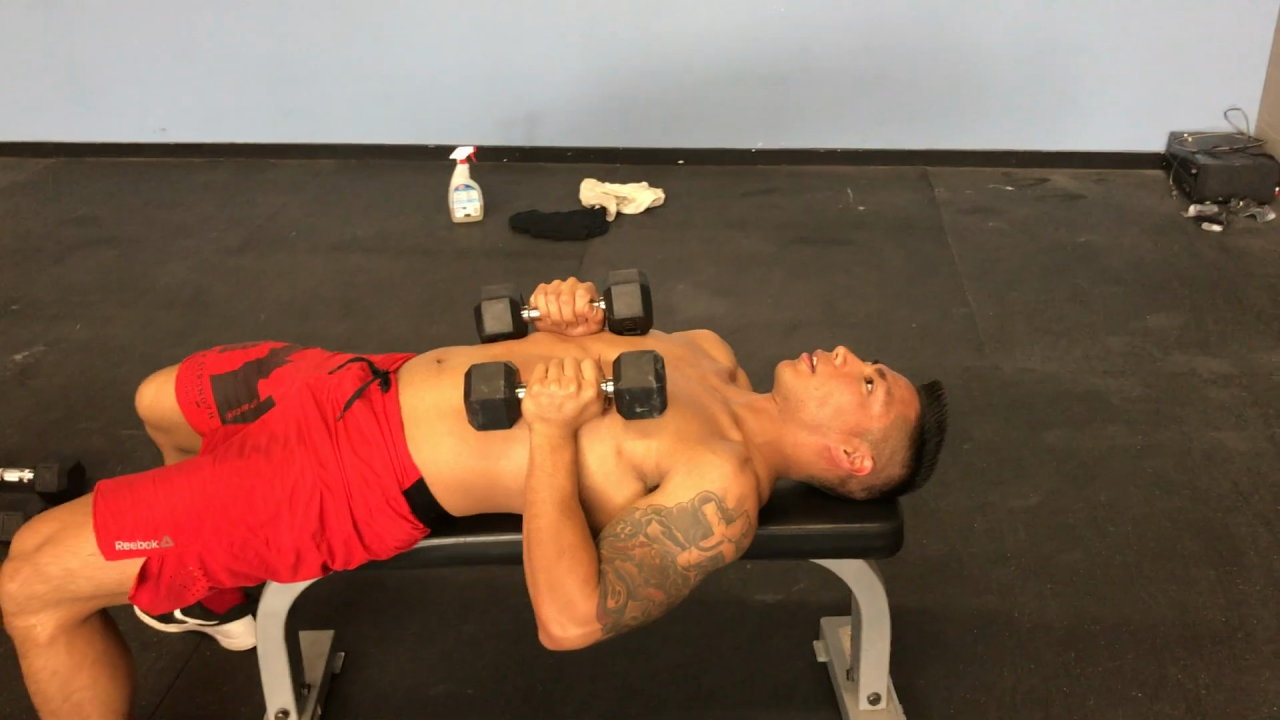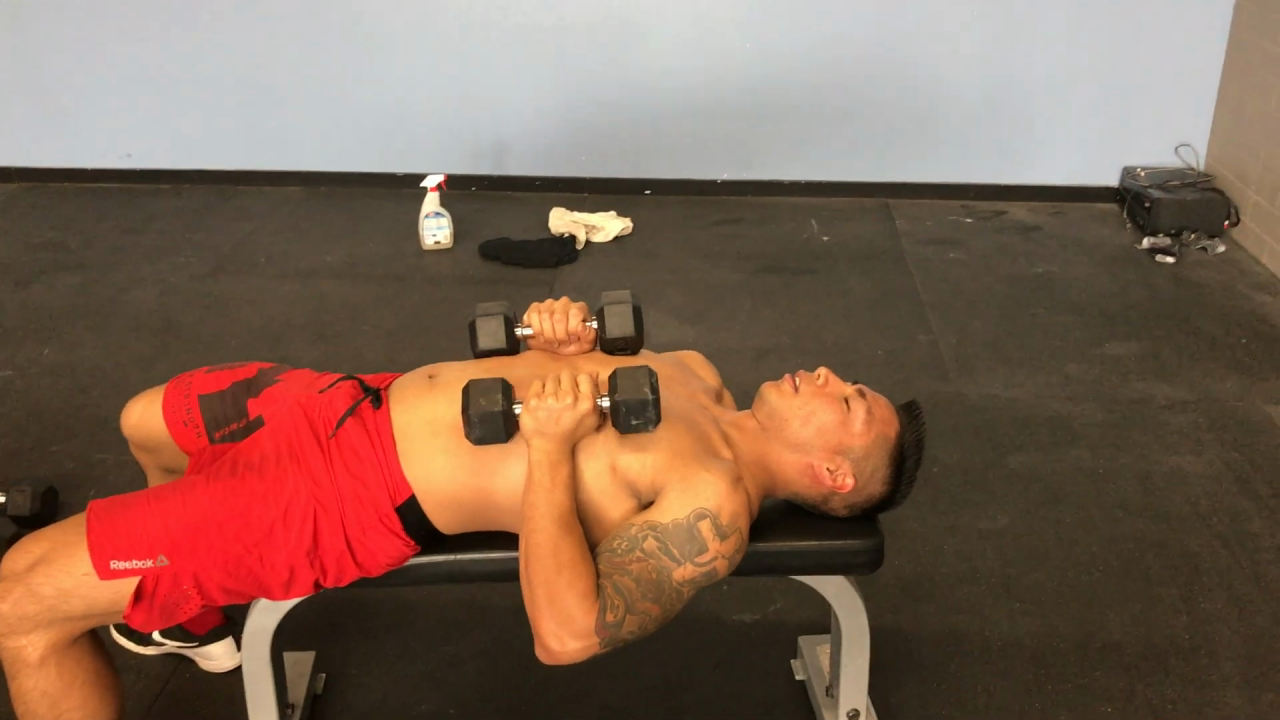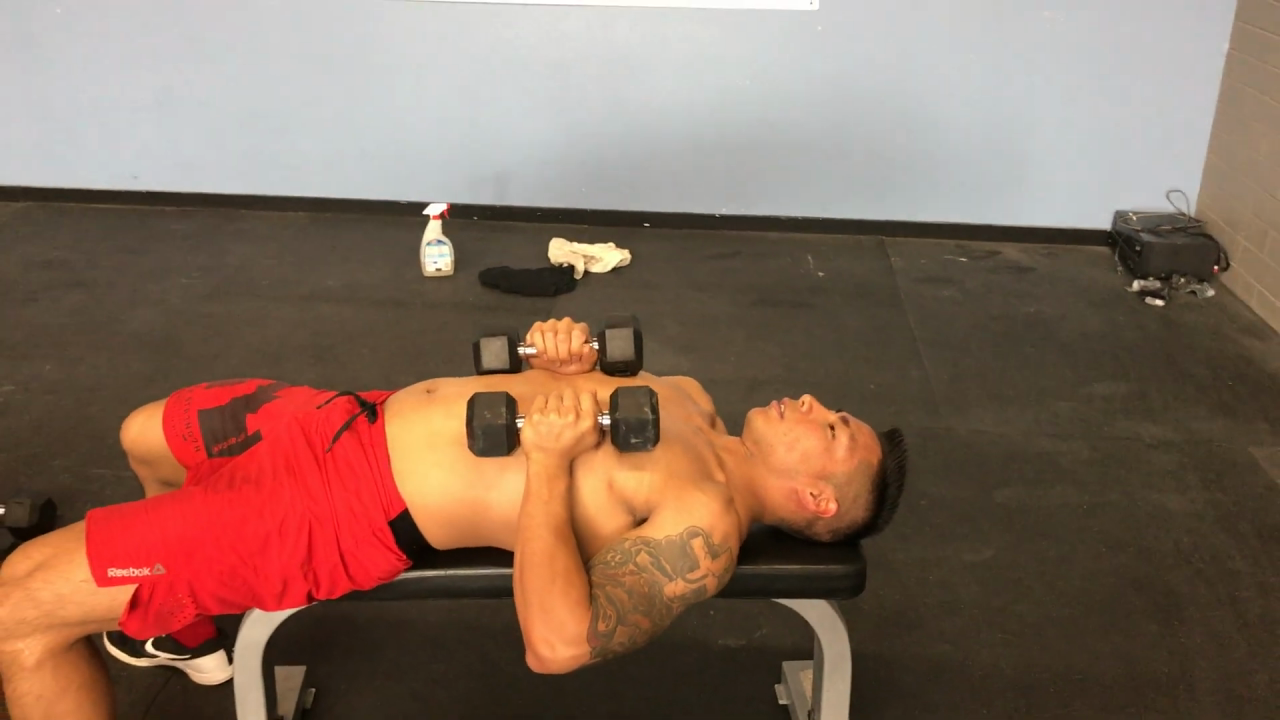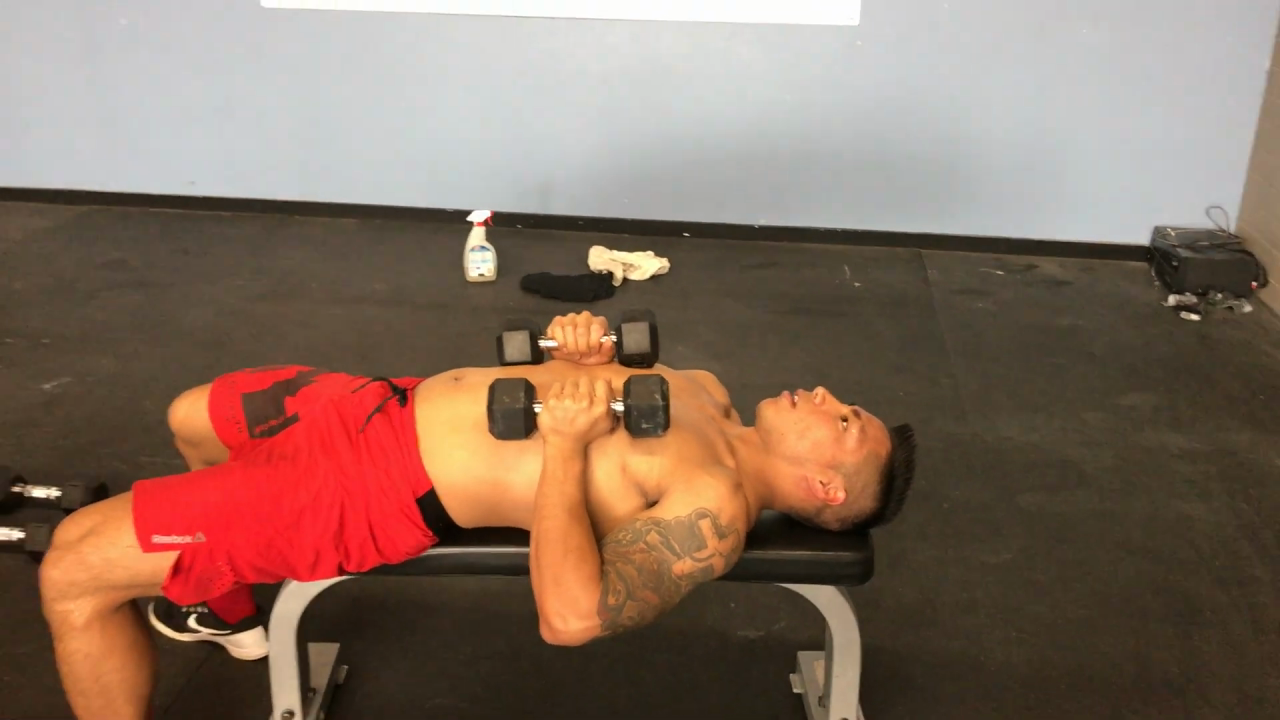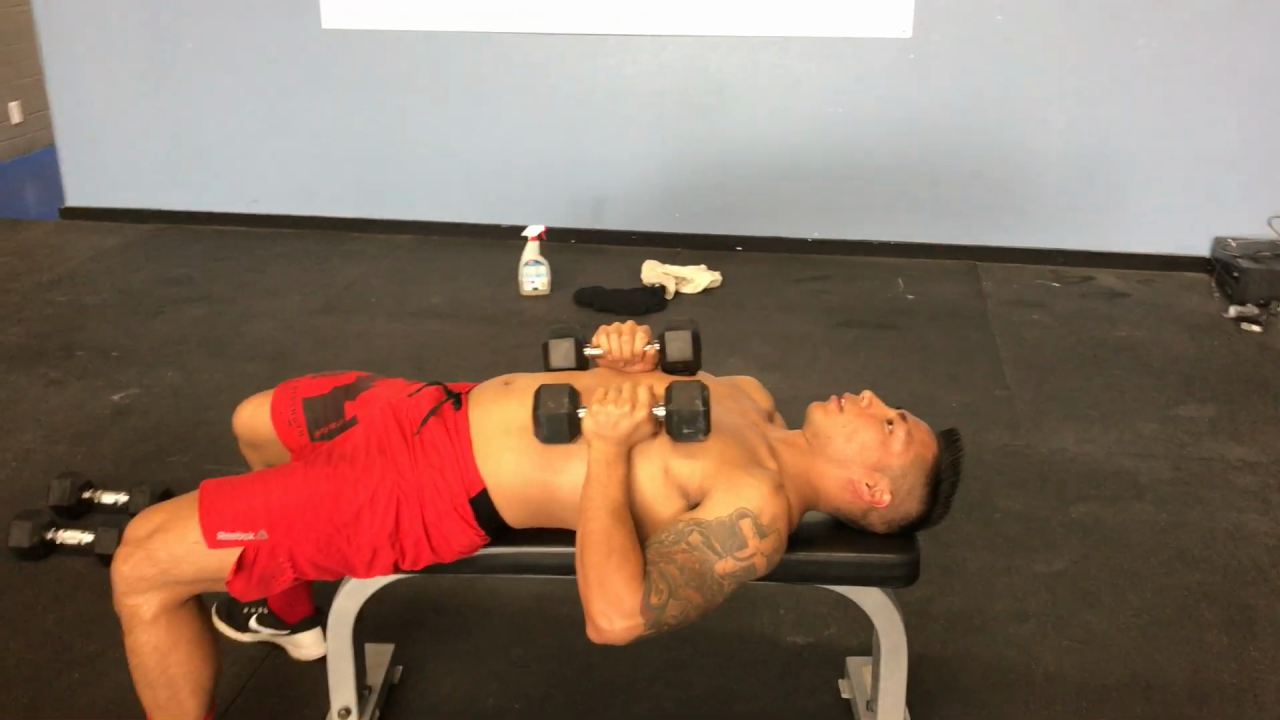
dt=0.7s
person 1, frame 1
left shoulder: (723, 493)
right shoulder: (712, 356)
left elbow: (567, 619)
right elbow: (606, 349)
left wrist: (552, 431)
right wrist: (570, 315)
left hip: (367, 476)
right knee: (162, 403)
right ankle: (211, 592)
person 1, frame 2
left shoulder: (713, 510)
right shoulder: (698, 377)
left elbow: (565, 633)
right elbow: (584, 376)
left wrist: (549, 443)
right wrist: (560, 334)
left hip: (356, 496)
right knee: (148, 423)
right ankle: (189, 616)
person 1, frame 3
left shoulder: (706, 529)
right shoulder: (688, 401)
left elbow: (557, 643)
left wrist: (548, 460)
right wrist: (558, 359)
left hip: (352, 510)
right knee: (148, 438)
right ankle: (183, 631)
person 1, frame 4
left shoulder: (714, 512)
right shoulder: (706, 393)
left elbow: (569, 615)
right elbow: (613, 383)
left wrist: (564, 443)
right wrist: (580, 347)
left hip: (381, 488)
left knee: (75, 567)
right knee: (193, 419)
right ankle: (227, 607)
person 1, frame 5
left shoulder: (758, 513)
right shoulder: (752, 399)
left elbow: (614, 615)
left wrist: (609, 446)
right wrist: (626, 355)
left hip: (436, 490)
left knee: (143, 562)
right knee: (255, 422)
right ankle: (285, 610)
